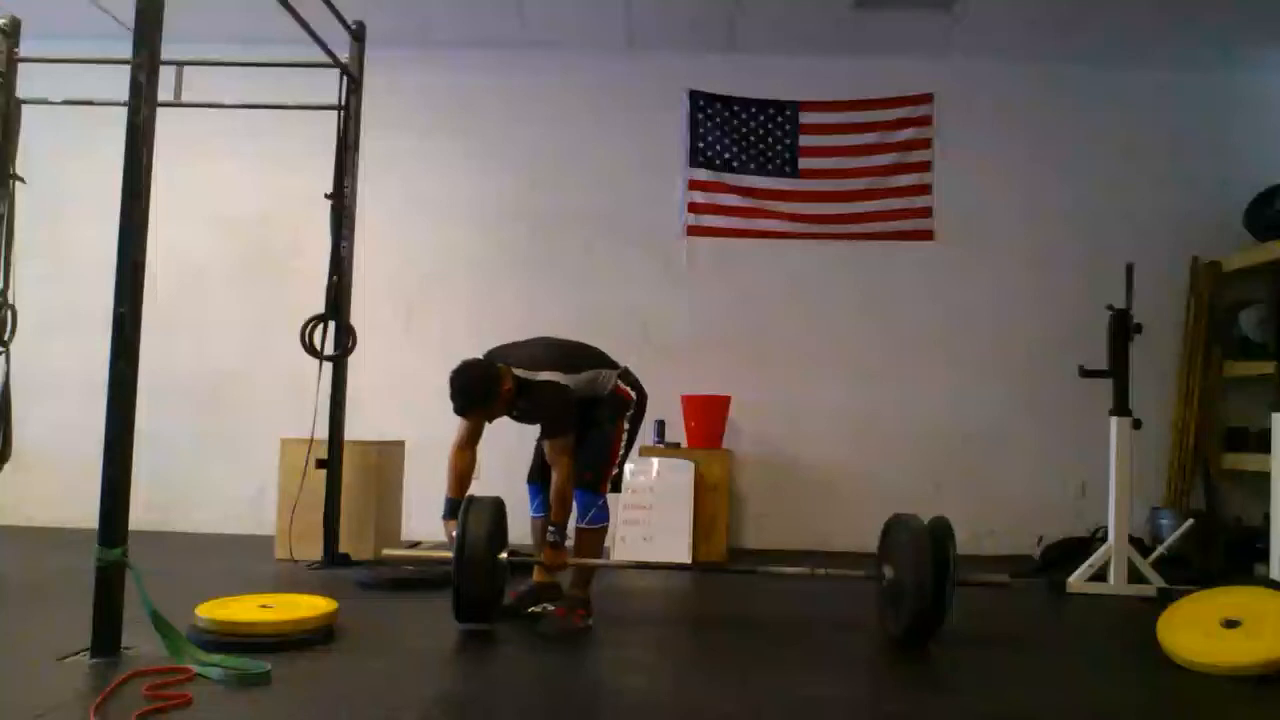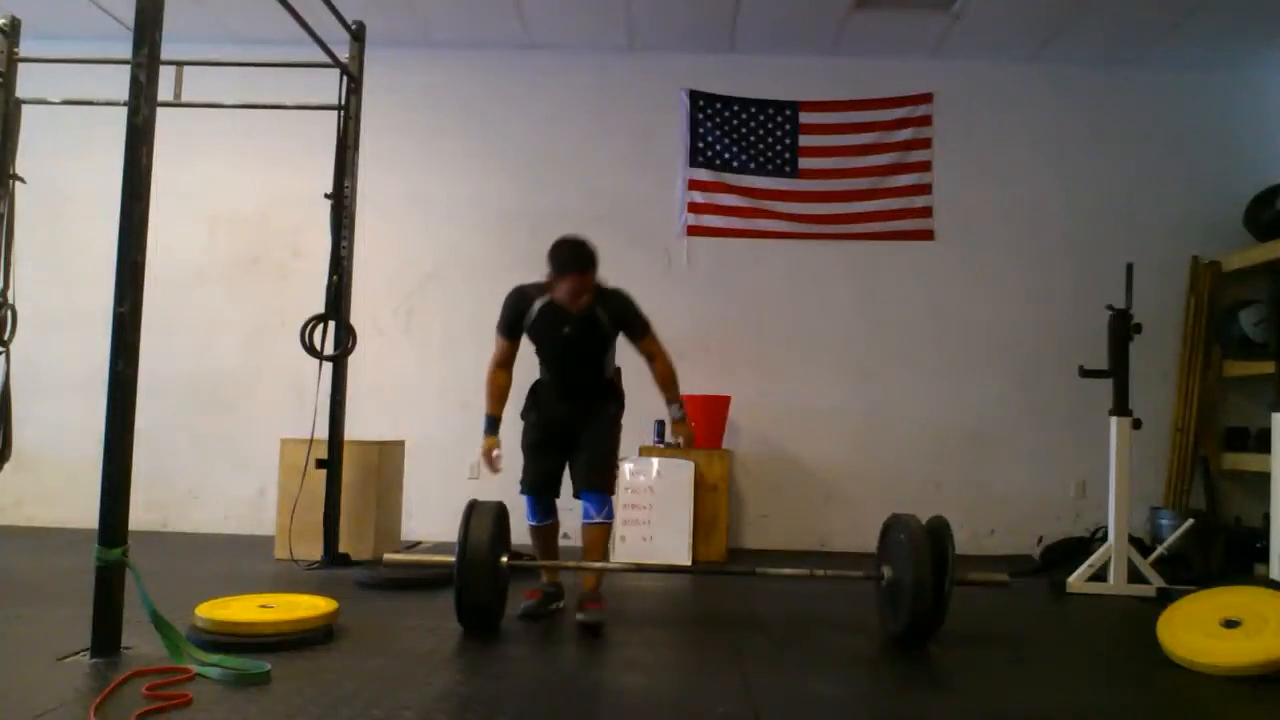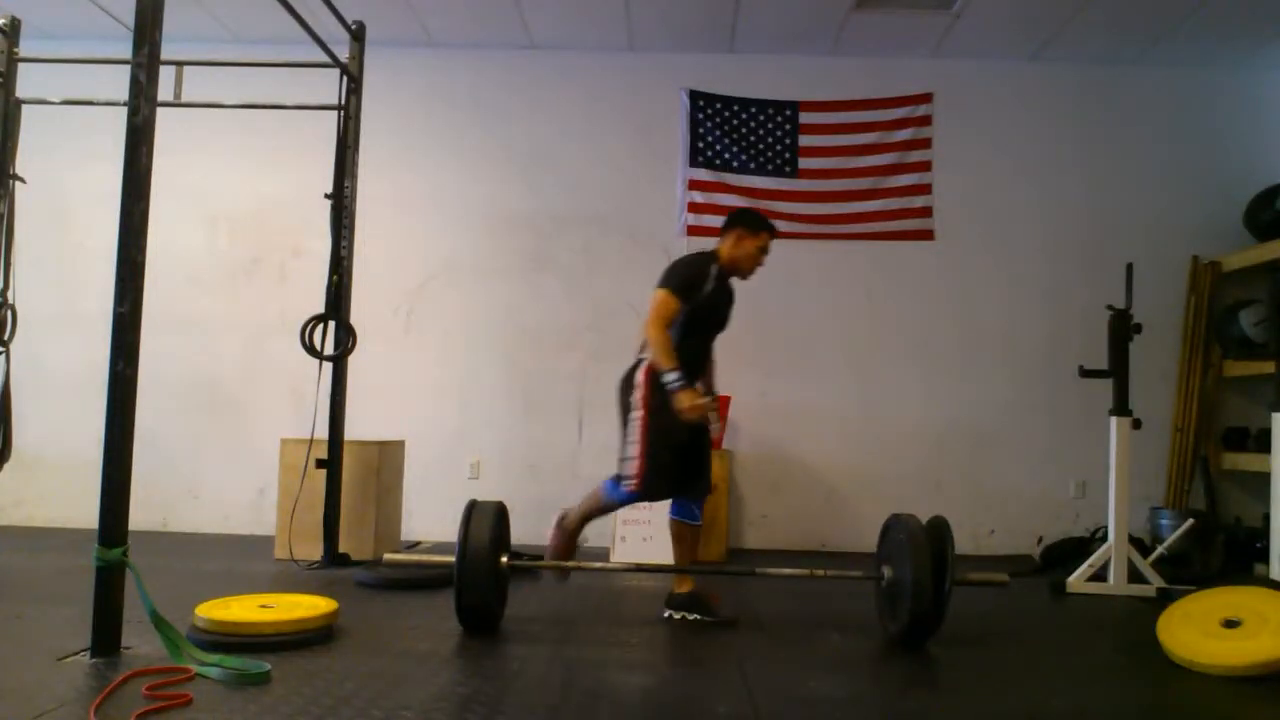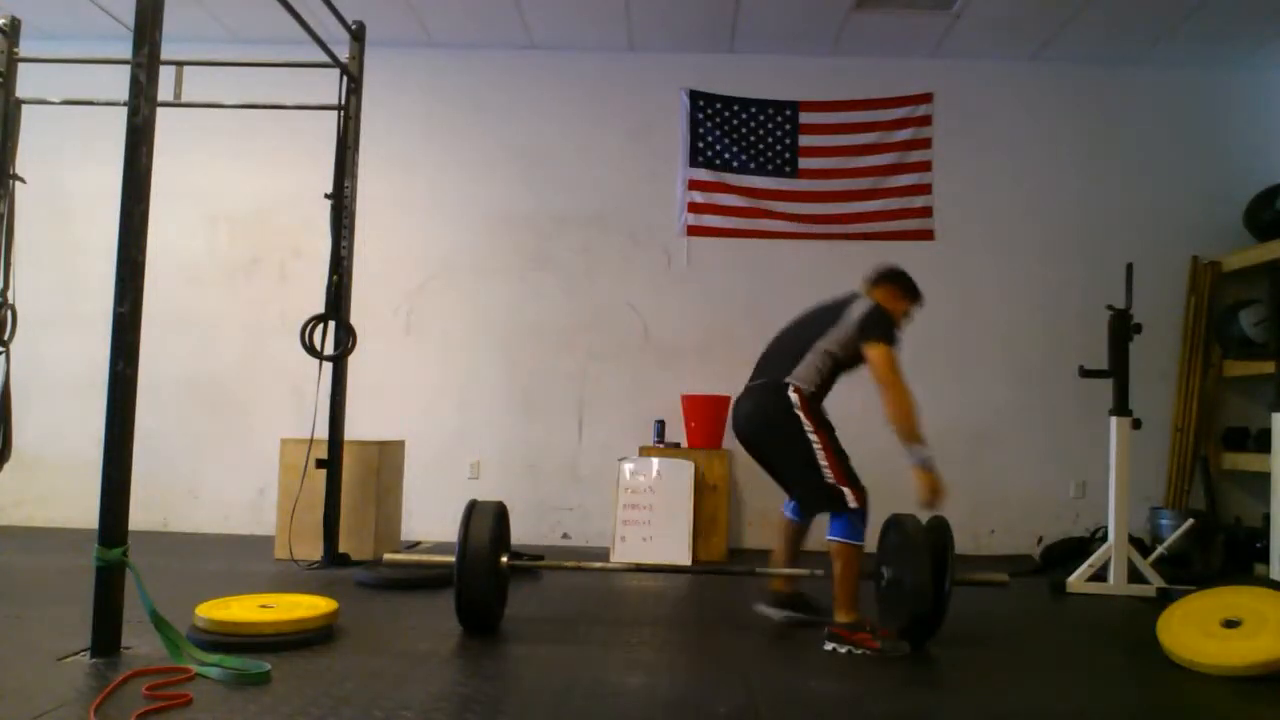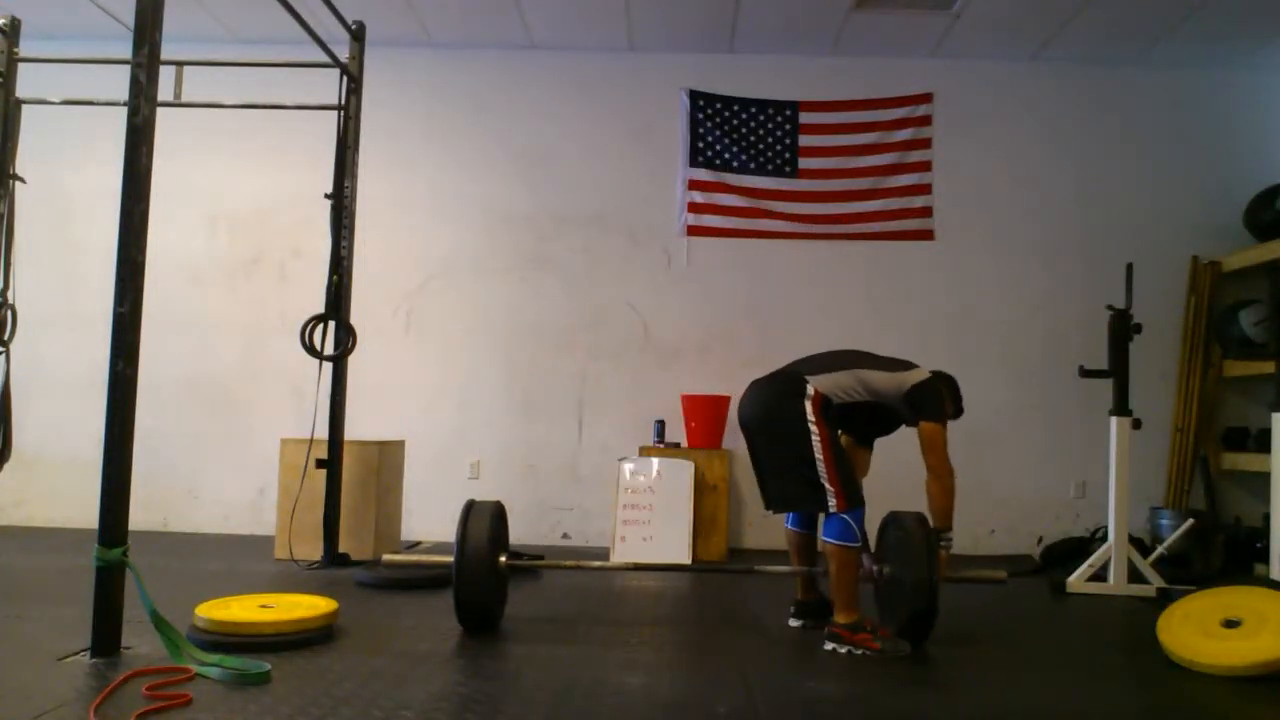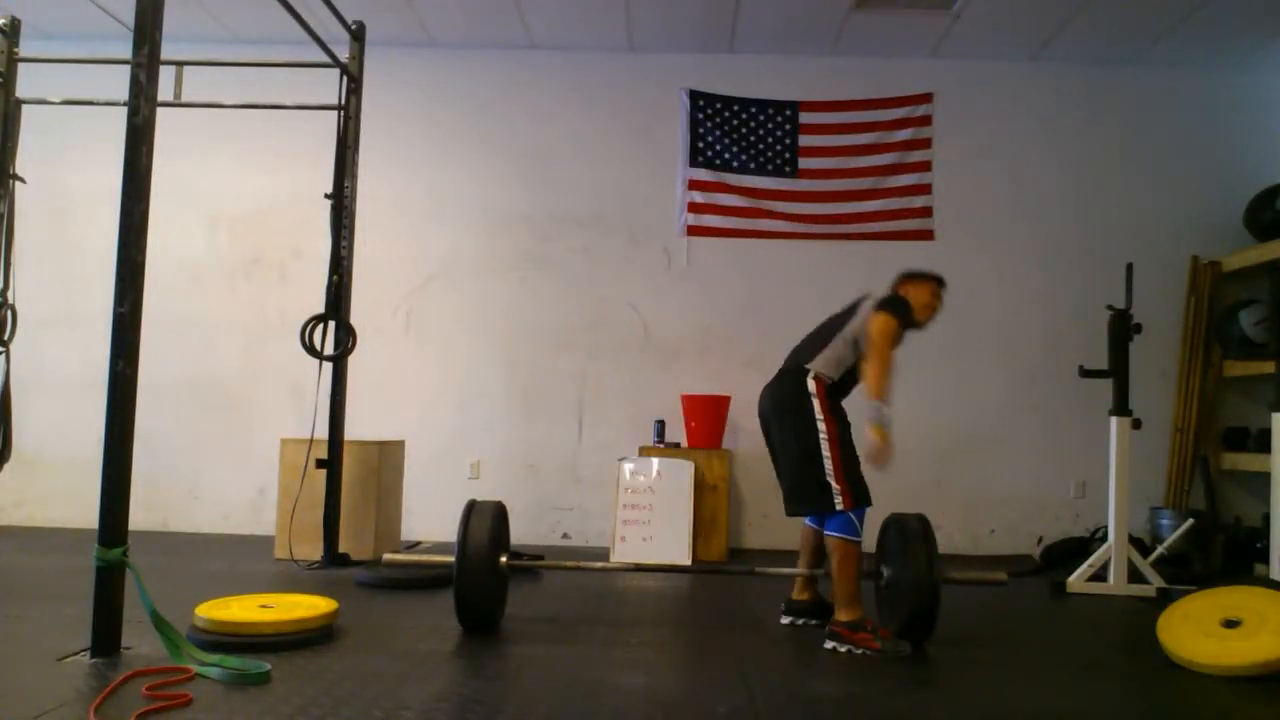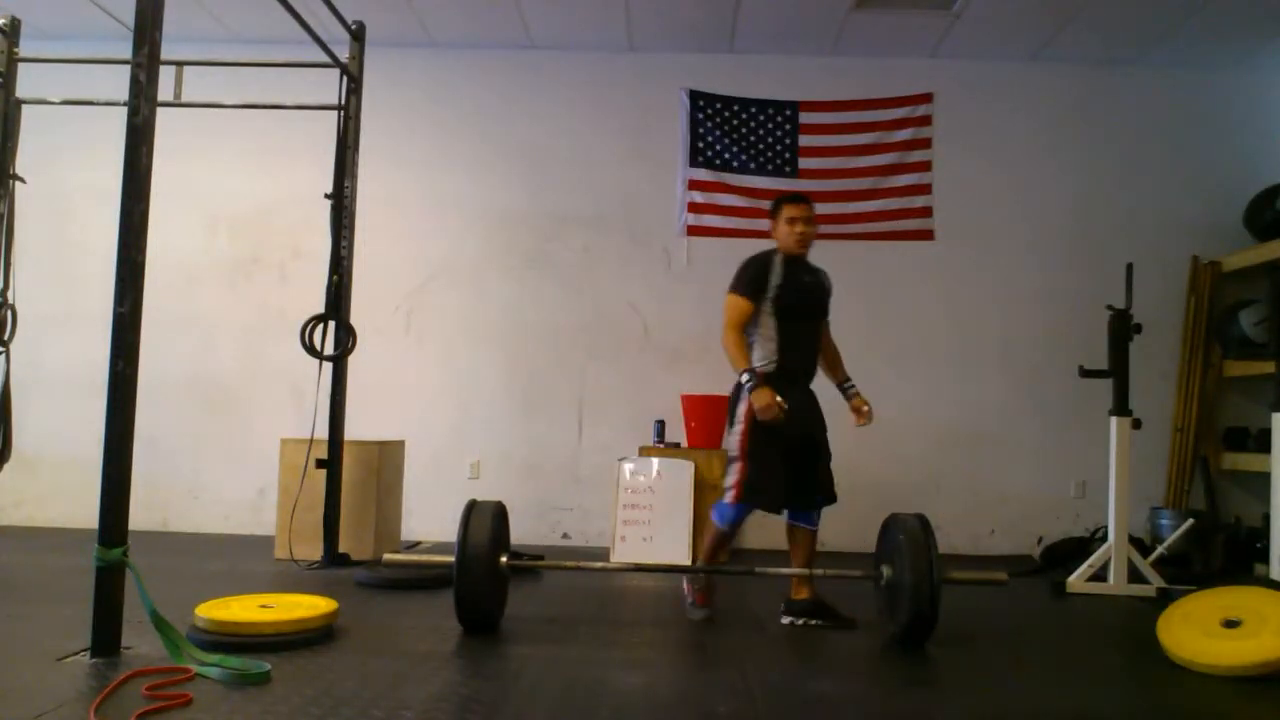
dt=0.7s
person 1, frame 1
left shoulder: (547, 391)
right shoulder: (483, 377)
left elbow: (561, 468)
right elbow: (463, 446)
left wrist: (556, 539)
right wrist: (451, 513)
left hip: (615, 399)
right hip: (578, 399)
left knee: (588, 487)
right knee: (538, 483)
left ankle: (578, 599)
right ankle: (544, 585)
person 1, frame 2
left shoulder: (614, 304)
right shoulder: (523, 301)
left elbow: (656, 358)
right elbow: (501, 365)
left wrist: (677, 414)
right wrist: (491, 428)
left hip: (600, 401)
right hip: (549, 399)
left knee: (595, 491)
right knee: (537, 492)
left ankle: (591, 593)
right ankle: (550, 587)
person 1, frame 3
left shoulder: (724, 289)
right shoulder: (692, 269)
right elbow: (655, 325)
left wrist: (710, 398)
right wrist: (678, 386)
left hip: (685, 393)
right hip: (653, 385)
left knee: (692, 492)
right knee: (634, 484)
left ankle: (683, 592)
right ankle: (570, 524)
person 1, frame 4
left shoulder: (838, 314)
right shoulder: (873, 313)
right elbow: (893, 391)
left wrist: (830, 468)
right wrist: (922, 461)
left hip: (749, 408)
right hip: (782, 406)
left knee: (805, 493)
right knee: (850, 503)
left ankle: (781, 591)
right ankle: (846, 627)
person 1, frame 5
left shoulder: (873, 406)
right shoulder: (926, 388)
left elbow: (852, 475)
right elbow: (940, 472)
left wrist: (859, 548)
right wrist: (941, 540)
left hip: (758, 400)
right hip: (791, 404)
left knee: (803, 499)
right knee: (843, 505)
left ankle: (807, 602)
right ankle: (846, 625)
person 1, frame 6
left shoulder: (876, 317)
right shoulder: (893, 306)
right elbow: (877, 351)
right wrist: (877, 419)
left hip: (782, 396)
right hip: (805, 396)
left knee: (824, 503)
right knee: (845, 504)
left ankle: (801, 599)
right ankle: (848, 623)
person 1, frame 7
left shoulder: (818, 279)
right shoulder: (759, 268)
right elbow: (732, 329)
left wrist: (849, 390)
right wrist: (753, 385)
left hip: (799, 395)
right hip: (766, 392)
left knee: (809, 498)
right knee: (744, 494)
left ankle: (801, 598)
right ankle: (700, 574)
